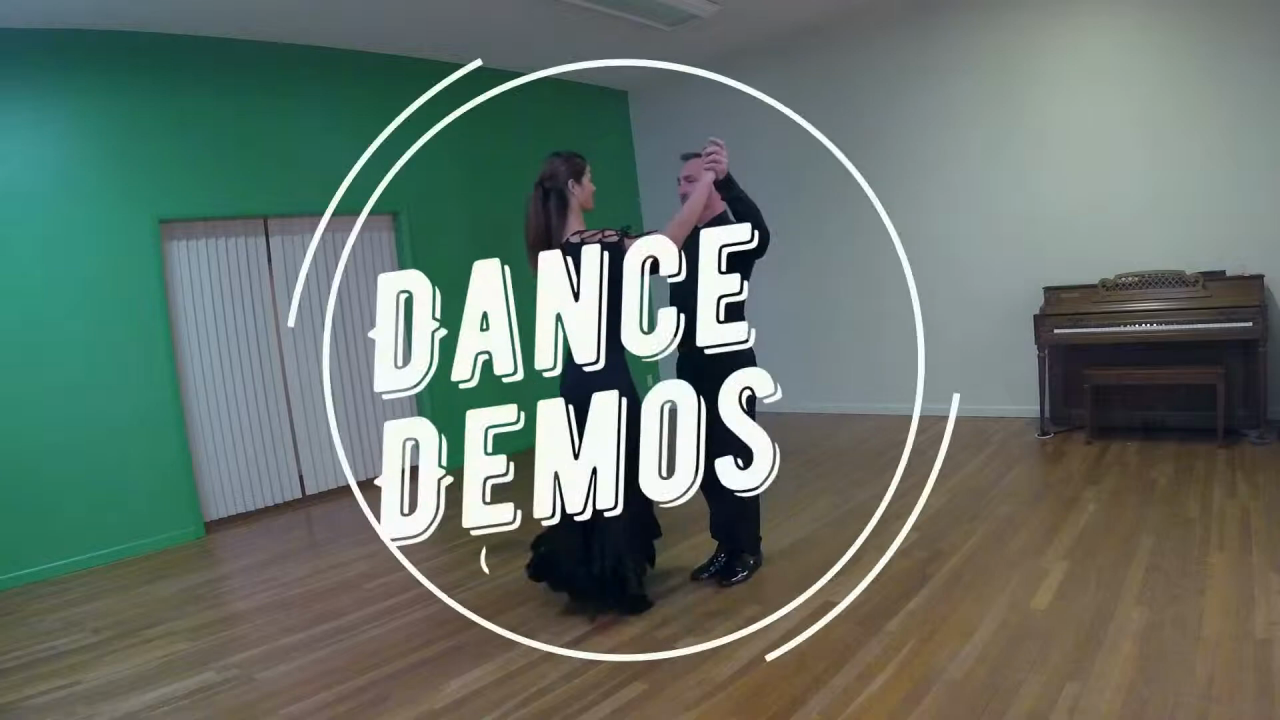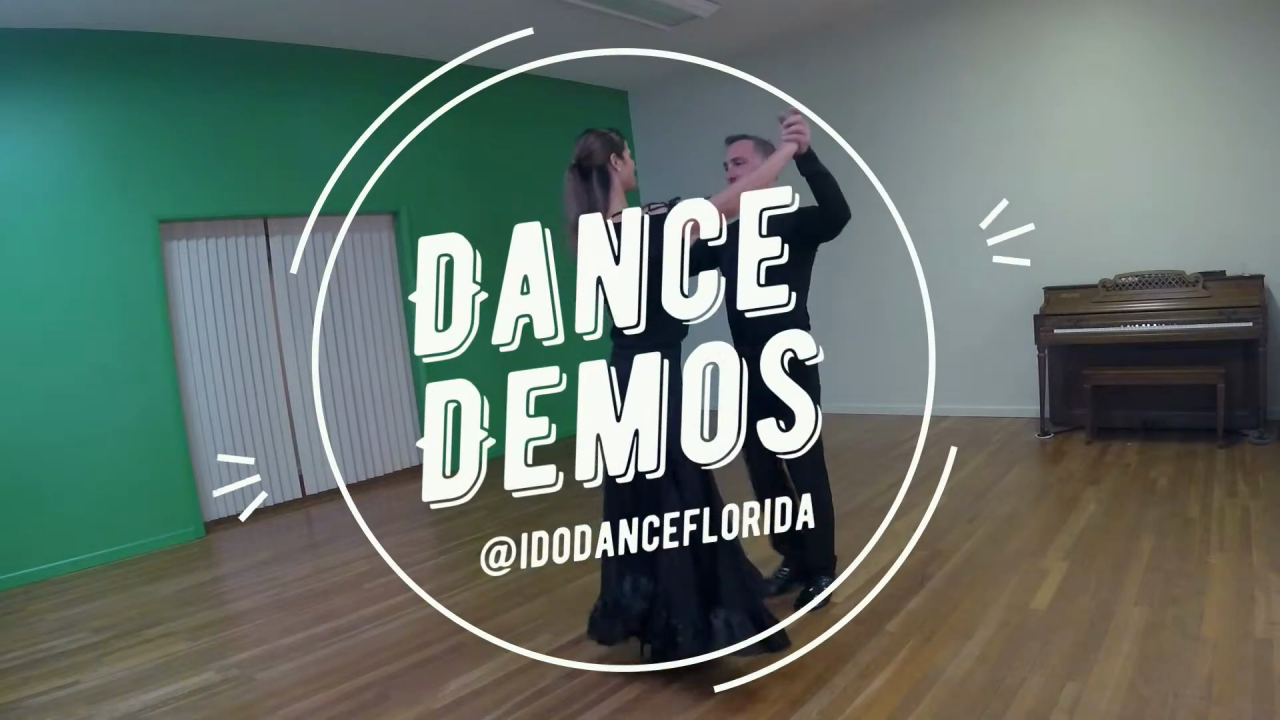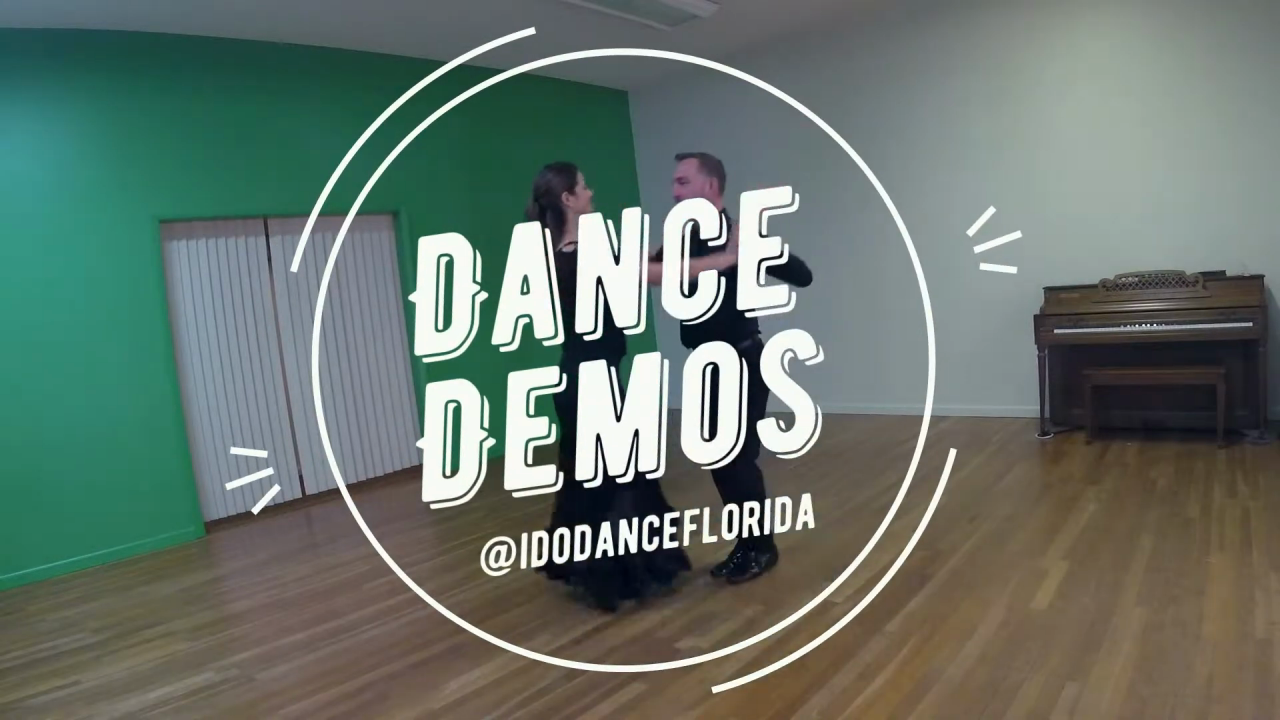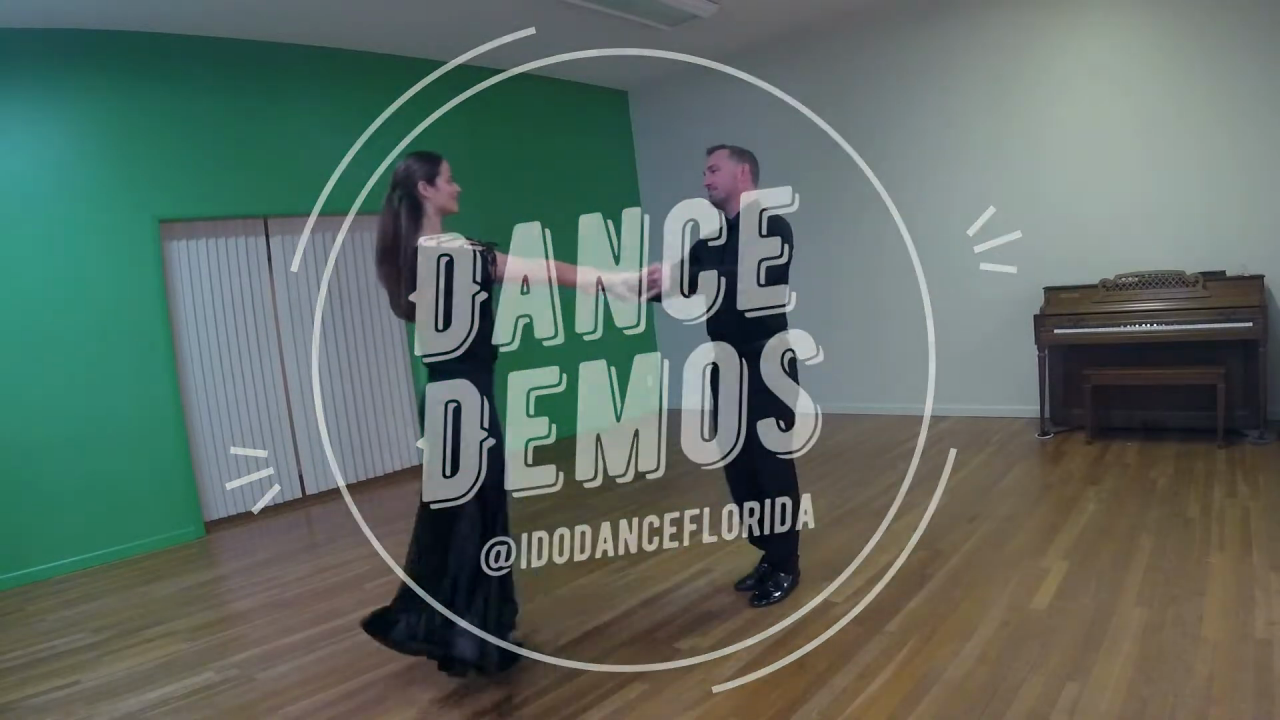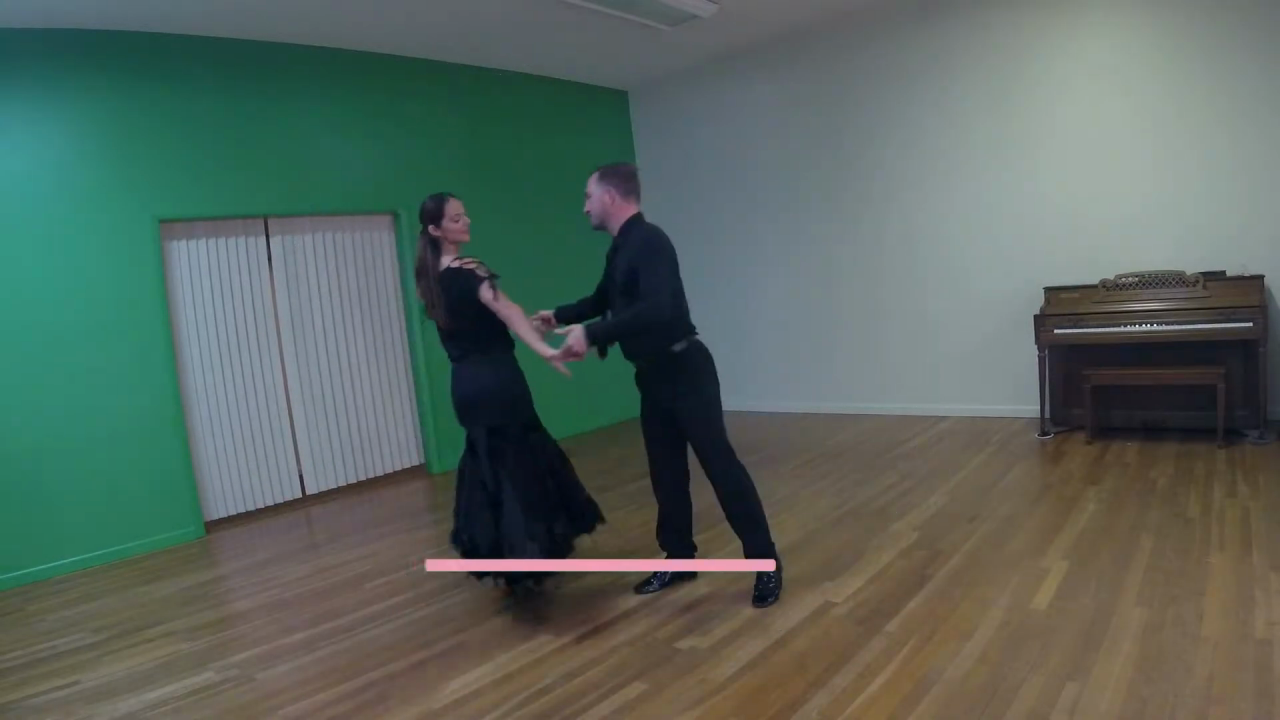
dt=1s
person 1, frame 1
left shoulder: (558, 249)
right shoulder: (593, 247)
right elbow: (671, 238)
right wrist: (705, 183)
left hip: (577, 373)
right hip: (602, 376)
right knee: (620, 478)
left ankle: (584, 574)
right ankle: (616, 583)
person 1, frame 2
right shoulder: (646, 225)
right elbow: (738, 198)
right wrist: (788, 151)
left hip: (626, 377)
left knee: (641, 503)
right knee: (672, 504)
left ankle: (652, 620)
right ankle: (677, 635)
person 1, frame 3
left shoulder: (561, 257)
right shoulder: (581, 261)
right wrist: (731, 258)
left hip: (574, 382)
left knee: (594, 482)
right knee: (621, 481)
left ankle: (588, 566)
right ankle: (604, 574)
person 1, frame 4
left shoulder: (407, 256)
right elbow: (541, 271)
right wrist: (615, 278)
left hip: (441, 396)
left knee: (451, 514)
right knee: (473, 518)
left ankle: (447, 629)
right ankle: (470, 640)
person 1, frame 5
left shoulder: (438, 274)
right shoulder: (466, 270)
right elbow: (503, 309)
left wrist: (533, 322)
right wrist: (542, 348)
left hip: (467, 381)
right hip: (496, 379)
left knee: (487, 466)
right knee: (521, 466)
left ankle: (490, 552)
right ankle: (520, 564)
person 2, frame 1
right shoulder: (682, 242)
left elbow: (759, 232)
left wrist: (727, 180)
left hip: (731, 362)
right hip: (691, 364)
left knee: (737, 460)
right knee: (708, 462)
left ankle: (748, 550)
right ankle: (727, 547)
person 2, frame 2
left shoulder: (795, 224)
right shoulder: (729, 237)
left elbow: (837, 214)
left wrist: (805, 155)
left hip: (790, 364)
right hip: (747, 367)
left knee: (805, 469)
right knee: (763, 470)
left ankle: (821, 570)
right ankle: (794, 559)
person 2, frame 3
left shoulder: (739, 236)
left elbow: (801, 277)
left hip: (742, 363)
left knee: (737, 458)
right knee: (719, 461)
left ankle: (761, 545)
right ankle: (747, 543)
person 2, frame 4
left shoulder: (772, 228)
right shoulder: (709, 241)
left hip: (766, 365)
left knee: (772, 467)
right knee: (738, 468)
left ankle: (785, 566)
right ankle: (770, 554)
person 2, frame 5
left shoulder: (649, 242)
right shoulder: (620, 249)
left elbow: (658, 310)
right elbow: (601, 300)
left wrist: (591, 334)
right wrist: (557, 316)
left hip: (685, 369)
right hip: (653, 375)
left knee: (719, 462)
right knee: (665, 470)
left ankle: (766, 562)
right ankle: (680, 558)
